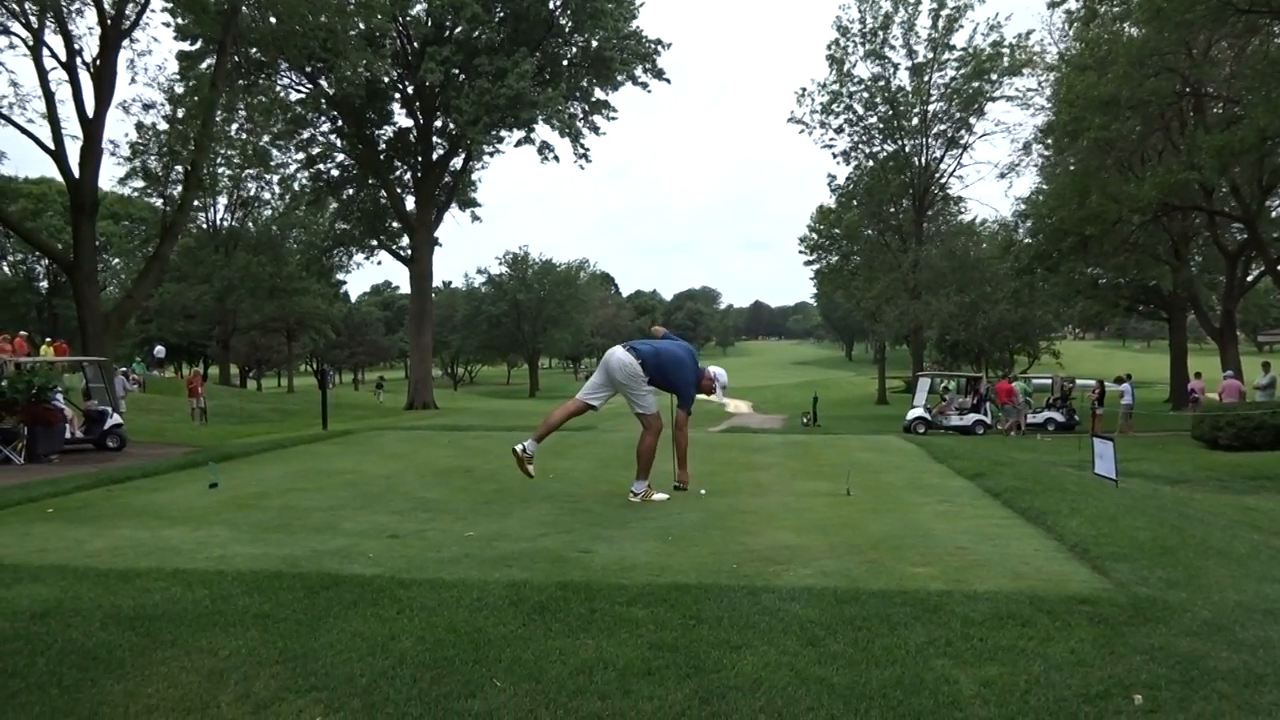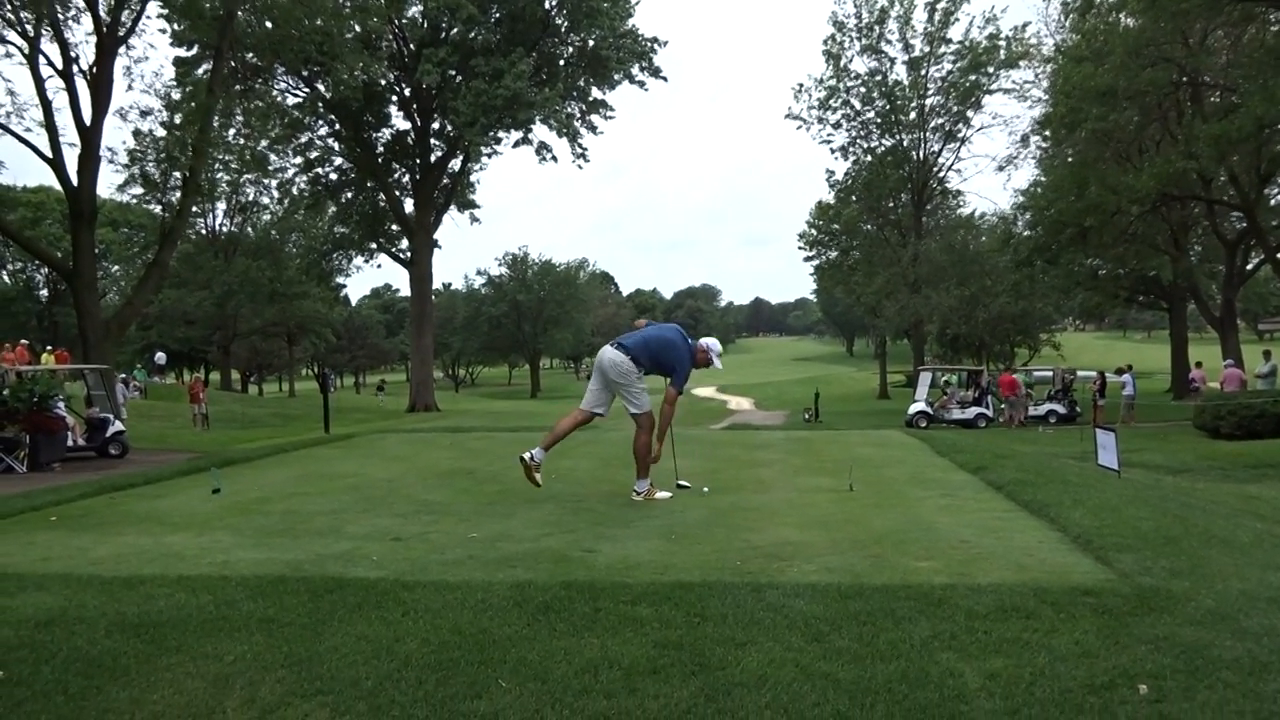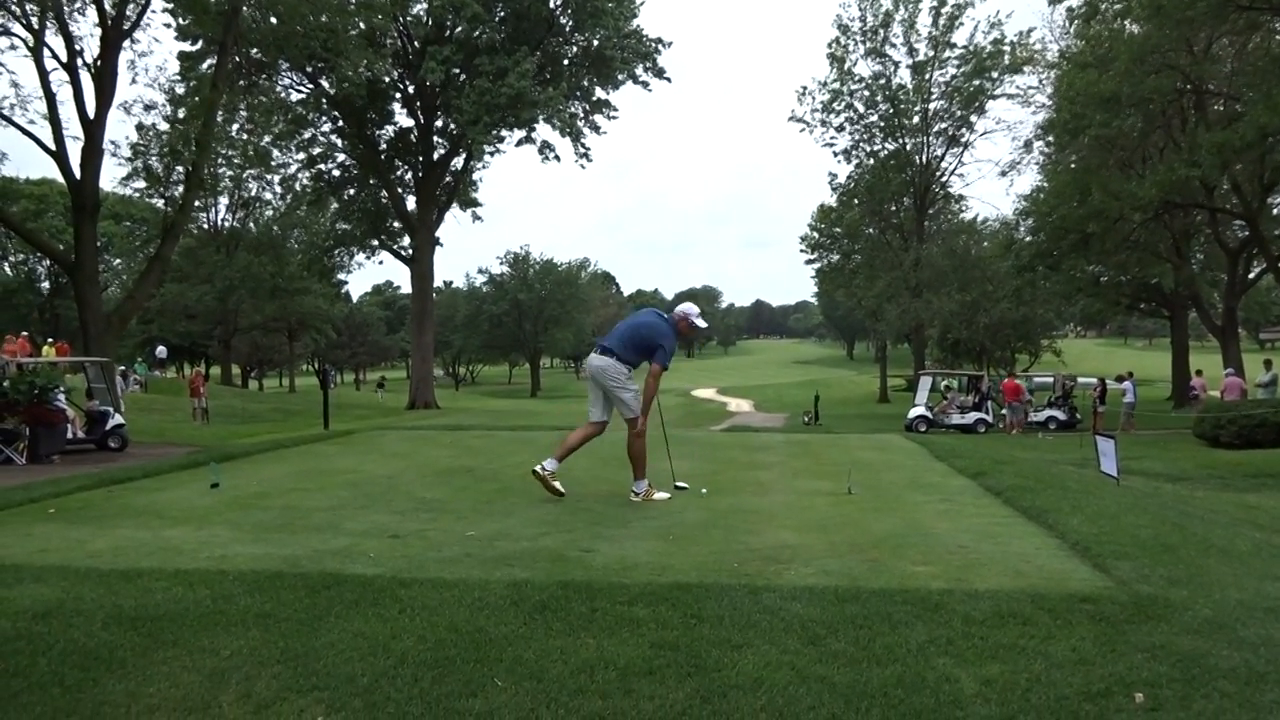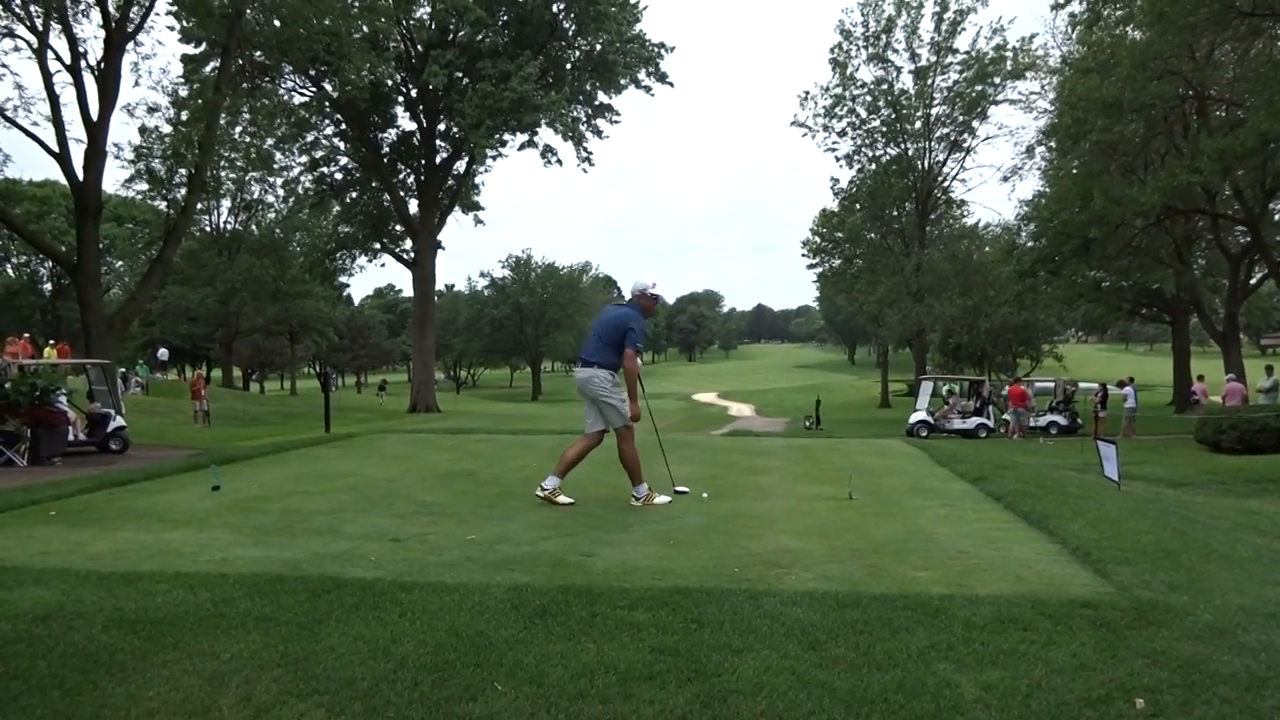
dt=0.2s
person 1, frame 1
left shoulder: (689, 352)
right shoulder: (689, 381)
left elbow: (657, 330)
right elbow: (680, 428)
right wrist: (683, 469)
left hip: (614, 355)
right hip: (629, 366)
left knee: (576, 405)
right knee: (653, 426)
left ankle: (528, 447)
right ankle: (640, 489)
person 1, frame 2
left shoulder: (676, 330)
right shoulder: (684, 358)
left elbow: (640, 323)
right elbow: (669, 404)
right wrist: (658, 443)
left hip: (605, 355)
right hip: (622, 364)
left knee: (584, 414)
right knee: (646, 423)
left ankle: (536, 455)
right ankle: (642, 487)
person 1, frame 3
left shoulder: (651, 313)
right shoulder: (667, 337)
left elbow: (624, 335)
right elbow: (652, 378)
right wrist: (643, 417)
left hip: (595, 360)
right hip: (613, 367)
left knee: (595, 426)
right knee: (636, 428)
left ankle: (548, 467)
right ankle: (641, 489)
person 1, frame 4
left shoulder: (614, 309)
right shoulder: (636, 321)
right elbow: (629, 362)
left wrist: (628, 361)
right wrist: (634, 401)
left hip: (583, 372)
right hip: (601, 377)
left knee: (593, 437)
right knee: (625, 433)
left ankle: (549, 486)
right ankle: (641, 494)
